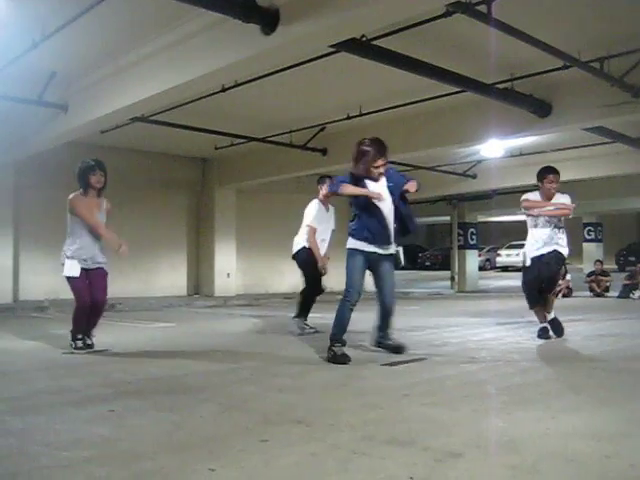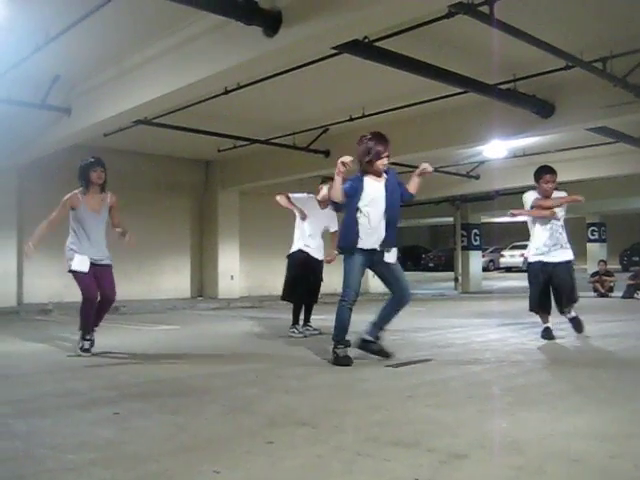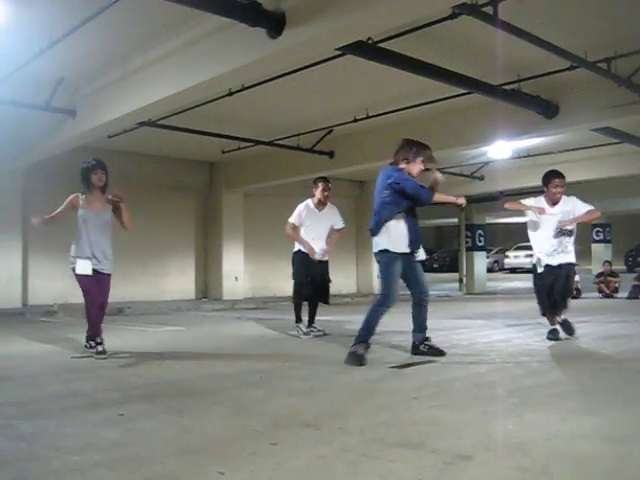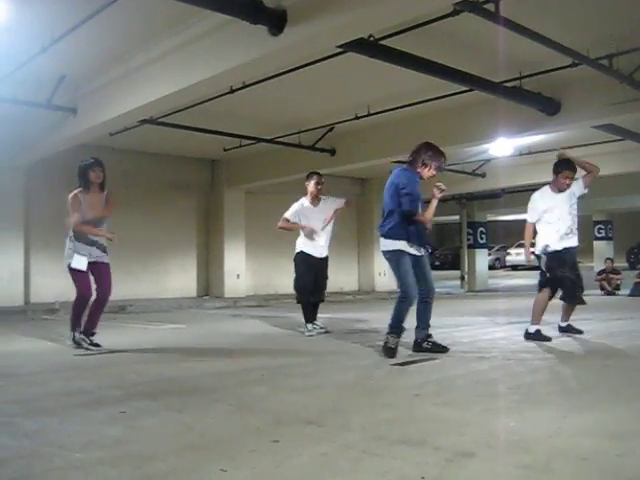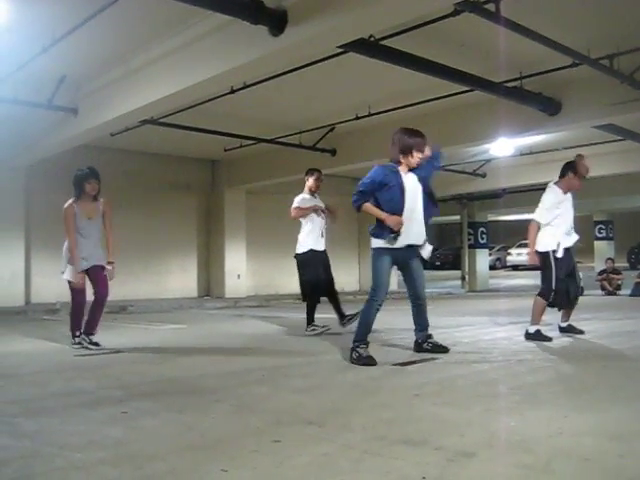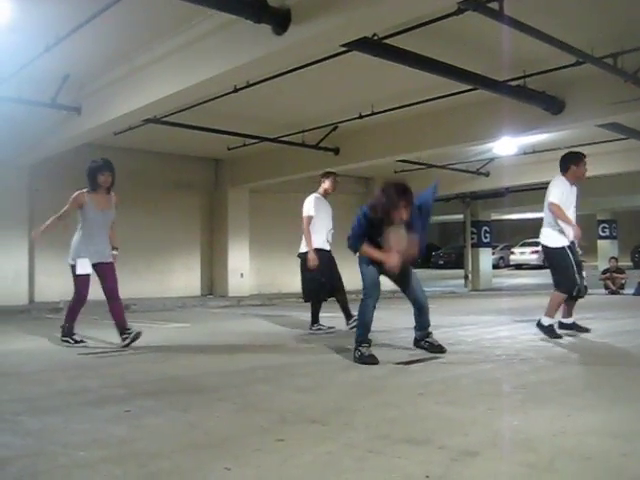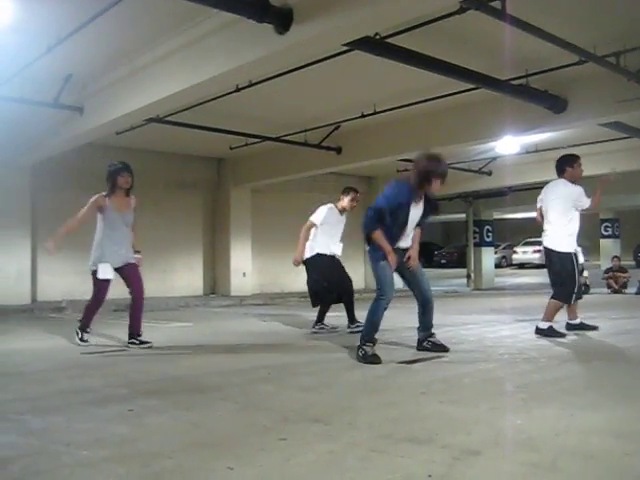
dt=0.3s
person 1, frame 1
left shoulder: (392, 175)
right shoulder: (354, 179)
left elbow: (407, 185)
right elbow: (337, 188)
left wrist: (411, 186)
right wrist: (366, 192)
left hip: (386, 250)
right hip: (359, 247)
left knee: (388, 299)
right knee: (351, 296)
left ankle: (383, 336)
right ankle: (336, 344)
person 1, frame 2
left shoulder: (390, 179)
right shoulder: (355, 181)
left elbow: (406, 196)
right elbow: (338, 202)
left wrist: (419, 175)
right wrist: (339, 173)
left hip: (383, 250)
right hip: (357, 248)
left knee: (403, 294)
right knee: (349, 297)
left ankle: (371, 337)
right ankle: (339, 346)
person 1, frame 3
left shoulder: (402, 178)
right shoulder: (392, 174)
left elbow: (425, 194)
right elbow: (422, 195)
left wrist: (434, 182)
right wrist: (454, 199)
left hip: (406, 247)
right hip: (389, 246)
left knee: (421, 295)
right knee: (388, 297)
left ankle: (419, 341)
right ankle: (359, 345)
person 1, frame 4
left shoulder: (409, 178)
right shoulder: (405, 175)
left elbow: (423, 217)
right elbow: (409, 209)
left wrist: (435, 198)
right wrist: (425, 220)
left hip: (414, 245)
right hip: (397, 244)
left knee: (428, 292)
right knee: (409, 293)
left ankle: (422, 338)
right ankle: (392, 335)
person 1, frame 5
left shoulder: (418, 174)
right shoulder: (383, 172)
left elbow: (435, 157)
right elbow: (358, 199)
left wrist: (413, 136)
right wrist: (385, 217)
left hip: (411, 247)
right hip: (384, 246)
left knee: (419, 296)
right knee: (378, 296)
left ankle: (423, 338)
right ankle: (359, 346)
person 1, frame 6
left shoulder: (414, 212)
right shoulder: (369, 214)
right elbow: (355, 243)
left wrist: (400, 257)
right wrist: (383, 257)
left hip: (398, 260)
right hip: (372, 258)
left knee: (420, 298)
right knee: (371, 294)
left ankle: (423, 336)
right ankle: (361, 345)
person 1, frame 7
left shoulder: (426, 199)
right shoulder: (397, 192)
right elbow: (371, 222)
left wrist: (414, 249)
right wrist: (389, 252)
left hip: (405, 251)
right hip: (382, 250)
left knee: (425, 294)
right knee: (385, 294)
left ankle: (426, 337)
right ankle: (366, 344)
person 2, frame 1
left shoulder: (104, 203)
right shoulder: (75, 199)
right elbow: (95, 224)
right wrist: (118, 243)
left hip: (97, 260)
right hip: (74, 259)
left knee: (99, 300)
right knee: (84, 301)
left ankle: (87, 335)
right ankle: (76, 337)
person 2, frame 2
left shoulder: (110, 199)
right shoulder: (74, 198)
left elbow: (116, 224)
right elbow: (51, 220)
left wrist: (124, 232)
right wrist: (33, 241)
left hip: (101, 256)
right hip: (79, 255)
left knee: (109, 295)
right knee: (91, 296)
left ankle: (91, 329)
right ankle: (85, 337)
person 2, frame 3
left shoulder: (111, 200)
right shoulder: (76, 200)
left elbow: (127, 225)
right elbow: (53, 217)
left wrist: (121, 203)
right wrist: (40, 219)
left hip: (104, 258)
right hip: (83, 258)
left knee: (102, 302)
right knee: (92, 299)
left ankle: (91, 338)
right ankle: (97, 342)
person 2, frame 4
left shoulder: (107, 196)
right shoulder: (76, 197)
left elbow: (103, 213)
right elbow: (75, 226)
left wrist: (81, 218)
right wrist: (102, 233)
left hip: (98, 252)
right hip: (78, 251)
left knee: (104, 292)
right knee: (84, 293)
left ankle: (88, 333)
right ankle: (76, 330)
person 2, frame 5
left shoulder: (103, 206)
right shoulder: (70, 207)
left elbow: (108, 235)
right elbow: (71, 239)
left wrist: (109, 262)
right wrist: (75, 269)
left hip: (96, 259)
right hip: (76, 259)
left knee: (102, 295)
right knee: (78, 299)
left ankle: (89, 334)
right ankle: (77, 336)
person 2, frame 6
left shoulder: (113, 198)
right shoulder: (82, 197)
right elbow: (61, 216)
left wrist: (114, 248)
right wrist: (42, 229)
left hip: (103, 253)
right hip: (82, 253)
left knee: (112, 293)
right knee: (81, 294)
left ankle: (125, 332)
right ankle: (67, 332)
person 2, frame 7
left shoulder: (132, 201)
right shoulder: (101, 200)
right elbow: (77, 220)
left wrist: (136, 251)
right wrist: (56, 239)
left hip: (125, 256)
right hip: (103, 256)
left knee: (138, 293)
right knee: (98, 298)
left ankle: (135, 335)
right ankle: (82, 330)
person 3, frame 1
left shoulder: (564, 198)
right shoulder: (530, 197)
left elbow: (566, 212)
right elbow: (525, 205)
left wrist: (539, 212)
right wrist: (554, 205)
left hip: (556, 250)
right hip: (534, 252)
left knee: (547, 277)
right knee: (530, 287)
left ankle: (551, 316)
right ankle: (543, 324)
person 3, frame 2
left shoulder: (561, 196)
right shoulder: (529, 195)
left elbow: (549, 213)
right elbow: (541, 203)
left wrist: (523, 212)
right wrist: (571, 199)
left hip: (561, 255)
right hip: (537, 256)
left knee: (566, 290)
right knee: (538, 295)
left ankle: (570, 313)
right ankle: (546, 325)
person 3, frame 3
left shoulder: (571, 202)
right shoulder: (534, 203)
left elbow: (596, 212)
right elbow: (508, 205)
left wrist: (574, 220)
right wrist: (529, 208)
left hip: (565, 260)
right hip: (543, 261)
left knee: (561, 296)
right knee: (545, 298)
left ankle: (561, 317)
right ankle: (553, 326)
person 3, frame 4
left shoulder: (574, 188)
right shoulder: (539, 196)
left elbow: (595, 172)
right elbow: (529, 225)
left wrist: (572, 160)
right wrist: (527, 250)
left hip: (569, 248)
right hip: (549, 249)
left knee: (574, 288)
right knee: (548, 285)
left ankle: (564, 323)
right ankle: (533, 329)
person 3, frame 5
left shoulder: (562, 188)
right shoulder: (552, 197)
left elbow: (579, 162)
right elbow: (534, 224)
left wrist: (580, 164)
right wrist: (532, 252)
left hip: (564, 248)
right hip: (550, 249)
left knee: (572, 287)
right knee: (550, 288)
left ankle: (565, 323)
right ankle: (533, 329)
person 3, frame 6
left shoulder: (570, 184)
right shoulder: (559, 185)
right elbow: (553, 207)
left wrist: (570, 226)
right wrist: (573, 225)
left hip: (564, 241)
right hip: (556, 242)
left knee: (572, 280)
right knee: (570, 281)
left ankle: (567, 320)
right ankle: (546, 321)
person 3, frame 7
left shoulder: (548, 188)
right shoulder: (574, 190)
left elbow: (539, 216)
right elbow: (592, 205)
right wrist: (603, 186)
left hip: (550, 244)
right hip: (563, 246)
left knee: (569, 284)
right knee: (568, 286)
left ankle: (574, 321)
right ankle: (544, 325)
person 4, frame 1
left shoulder: (331, 209)
right shoulder: (315, 207)
right elbow: (311, 235)
left wrist: (324, 256)
right wrist: (321, 259)
left hip: (317, 252)
right hip: (304, 249)
left knee: (314, 285)
right knee: (313, 282)
left ankle: (302, 320)
right ankle: (298, 318)
person 4, frame 2
left shoulder: (331, 212)
right shoulder: (305, 199)
left elbow: (334, 233)
right elbow: (280, 197)
left wrist: (333, 252)
right wrist: (295, 208)
left hip: (317, 255)
right hip: (300, 251)
left knee: (312, 289)
right knee: (299, 288)
left ankle: (306, 324)
right ankle: (294, 325)
person 4, frame 3
left shoulder: (333, 210)
right shoulder: (304, 207)
left elbow: (339, 231)
right elbow: (289, 228)
left wrist: (329, 249)
right wrist: (306, 244)
left hip: (321, 255)
right hip: (302, 252)
left knee: (319, 289)
right knee: (301, 285)
left ankle: (311, 324)
right ankle: (299, 323)
person 4, frame 4
left shoulder: (328, 202)
right shoulder: (299, 206)
left elbow: (347, 202)
right elbow: (281, 224)
left wrist: (335, 211)
right wrist: (301, 227)
left hip: (321, 253)
right hip: (304, 252)
left knee: (318, 289)
right knee: (304, 286)
left ankle: (313, 321)
right ankle: (308, 323)
person 4, frame 5
left shoulder: (317, 199)
right shoulder: (301, 199)
left elbow: (326, 210)
right elbow: (294, 213)
left wrist: (328, 210)
right wrist: (315, 208)
left hip: (319, 249)
right hip: (308, 250)
left knee: (327, 284)
right knee: (314, 286)
left ankle: (343, 317)
right ankle: (310, 325)
person 4, frame 6
left shoulder: (325, 203)
right shoulder: (313, 199)
right elbow: (306, 225)
right wrist: (310, 251)
left hip: (324, 250)
right hip: (315, 250)
left knee: (336, 284)
right knee: (318, 287)
left ankle: (350, 318)
right ankle: (314, 324)
person 4, frame 7
left shoulder: (344, 215)
right shoulder: (326, 211)
right elbow: (306, 228)
right wrist: (299, 252)
left hip: (331, 256)
right hip: (317, 255)
left knee: (345, 285)
right knee: (328, 290)
left ankle: (352, 322)
right ankle: (318, 323)
